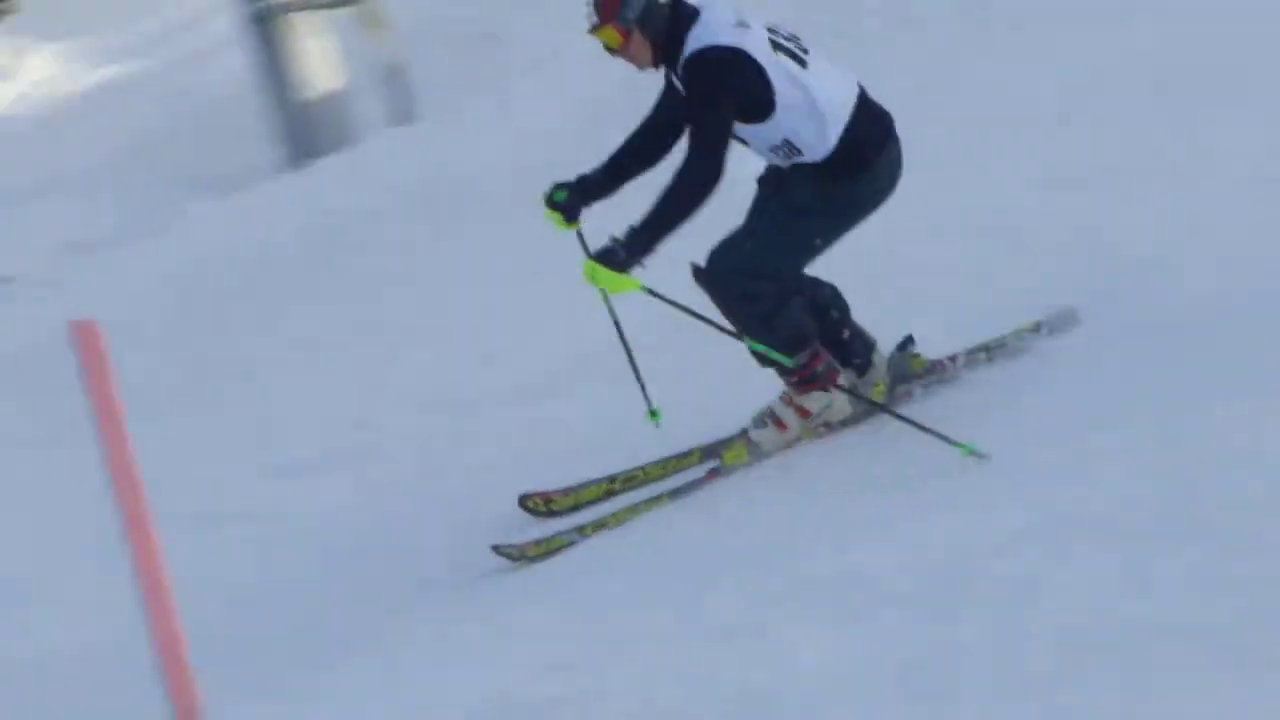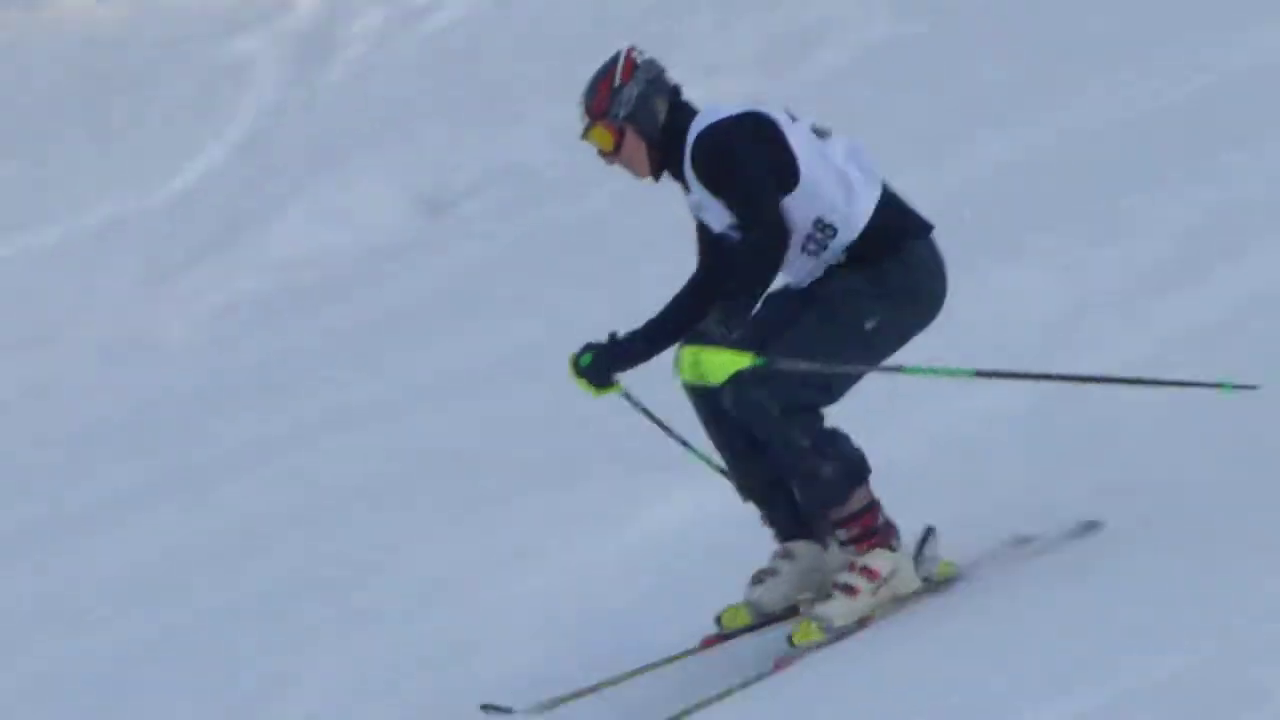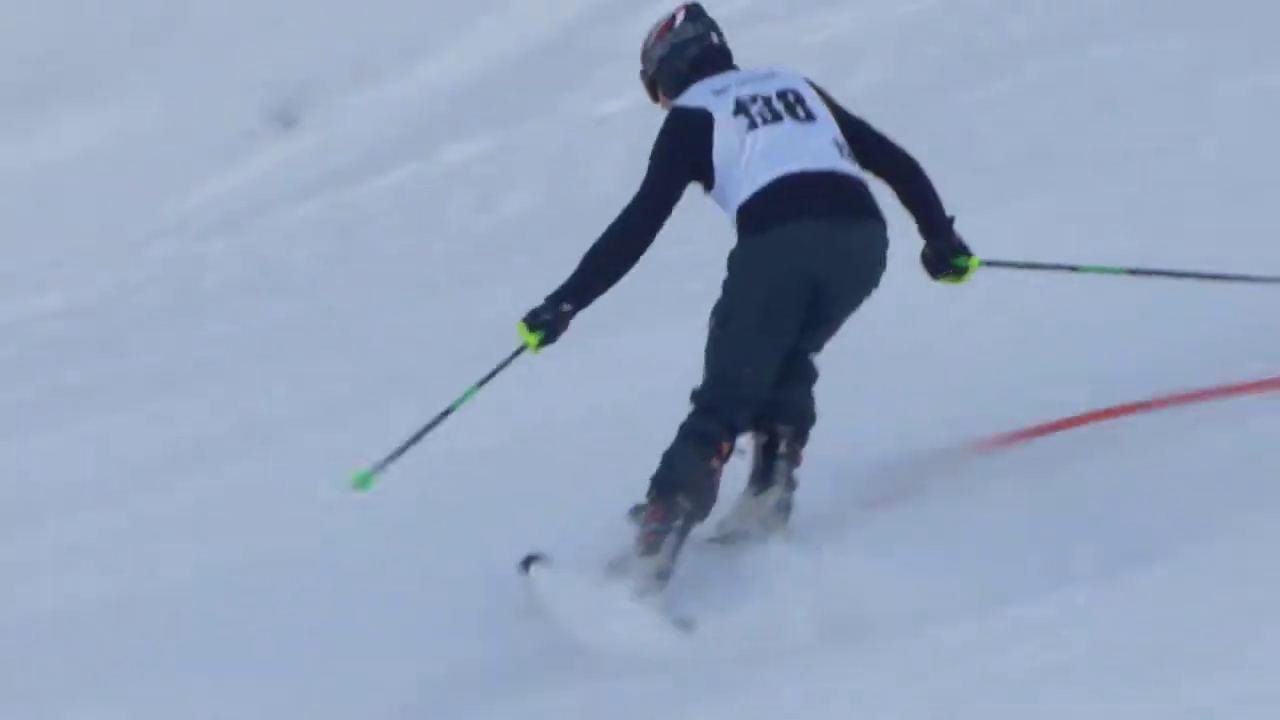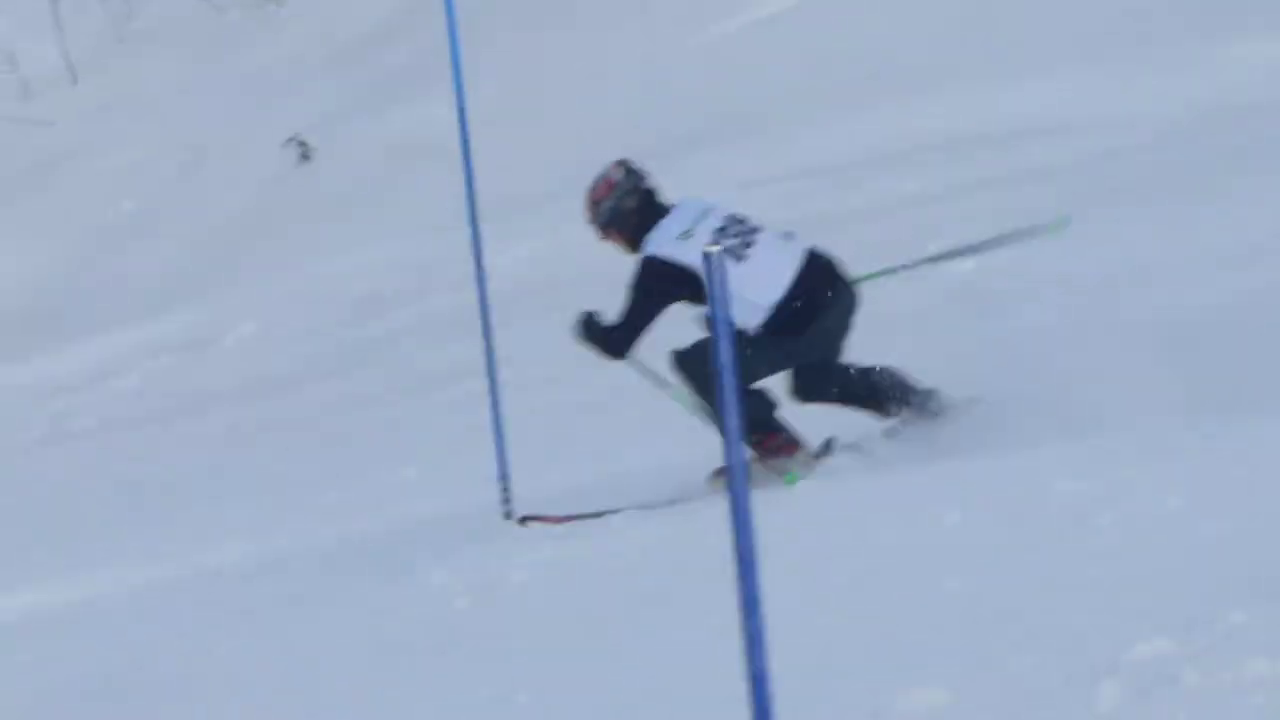
dt=1s
person 1, frame 1
left shoulder: (707, 61)
right shoulder: (700, 44)
left elbow: (701, 173)
right elbow: (654, 137)
left wrist: (628, 249)
right wrist: (584, 191)
left hip: (855, 170)
right hip: (814, 159)
left knee: (732, 276)
right knee: (760, 269)
left ankle: (816, 388)
right ankle: (857, 364)
person 1, frame 2
left shoulder: (720, 139)
right shoulder: (701, 164)
left elbow: (770, 234)
right elbow: (713, 283)
left wrist: (724, 334)
right wrist: (622, 350)
left hip: (895, 271)
right hip: (848, 276)
left knee: (767, 398)
right knee: (717, 391)
left ankle: (875, 548)
right ankle: (810, 547)
person 1, frame 3
left shoulder: (690, 116)
right shoulder: (798, 87)
left elbow: (639, 224)
right elbow: (896, 164)
left wrist: (563, 303)
right wrist: (941, 238)
left hip: (775, 249)
right hip: (862, 240)
left knee: (720, 407)
right knee: (788, 361)
left ankle: (661, 538)
right ankle: (766, 505)
person 1, frame 4
left shoulder: (659, 266)
right shoulder: (704, 208)
left elbow: (621, 342)
left wrist: (595, 331)
right hip: (835, 288)
left knee: (698, 366)
right knee: (816, 378)
left ankle: (780, 450)
right ankle: (920, 402)
